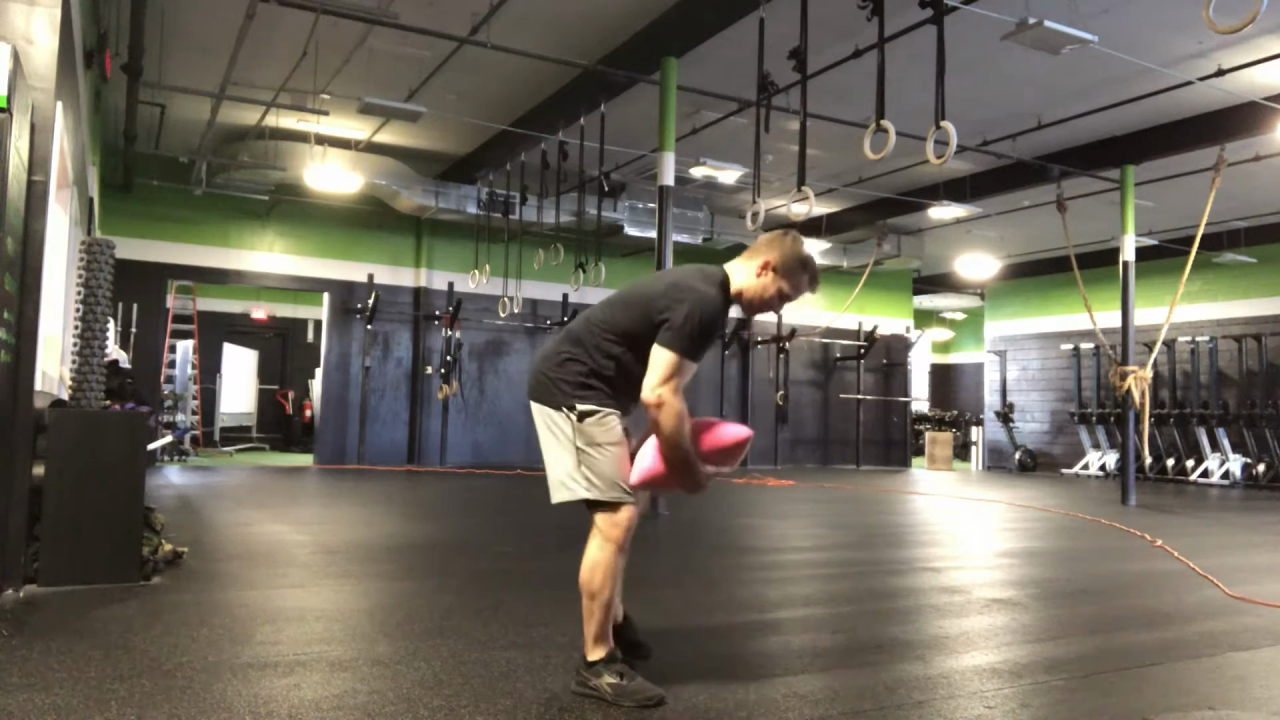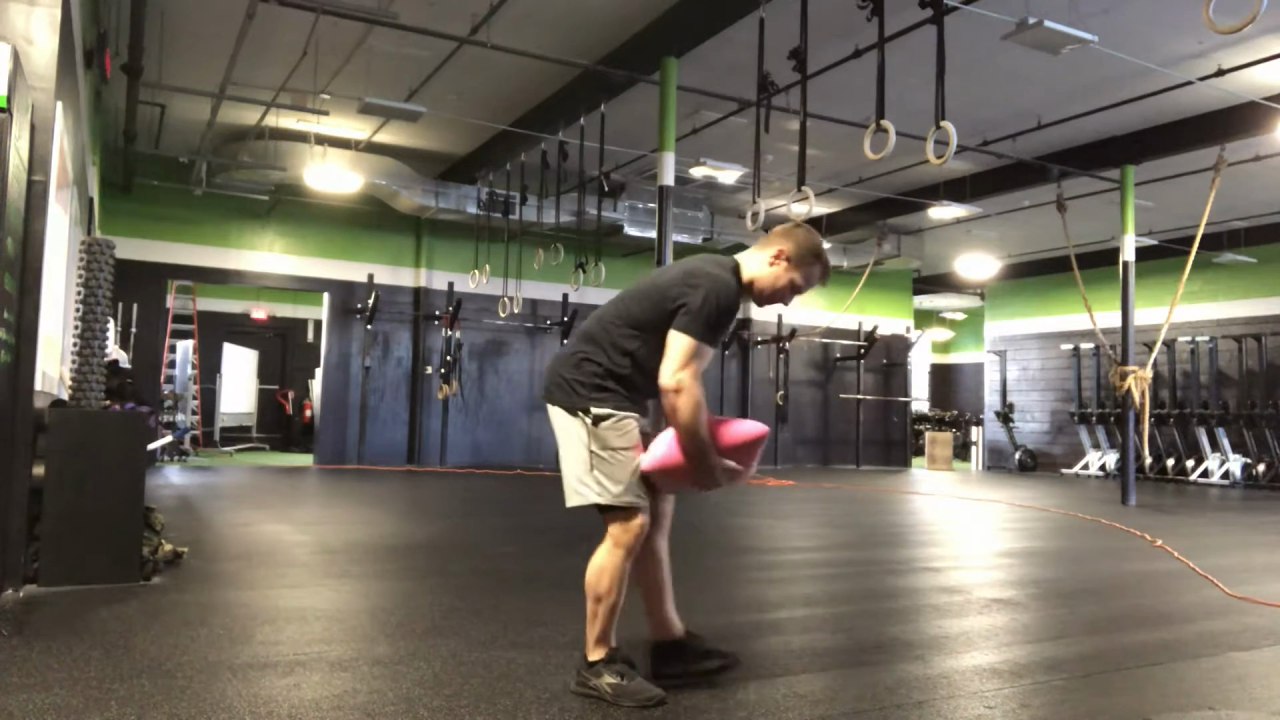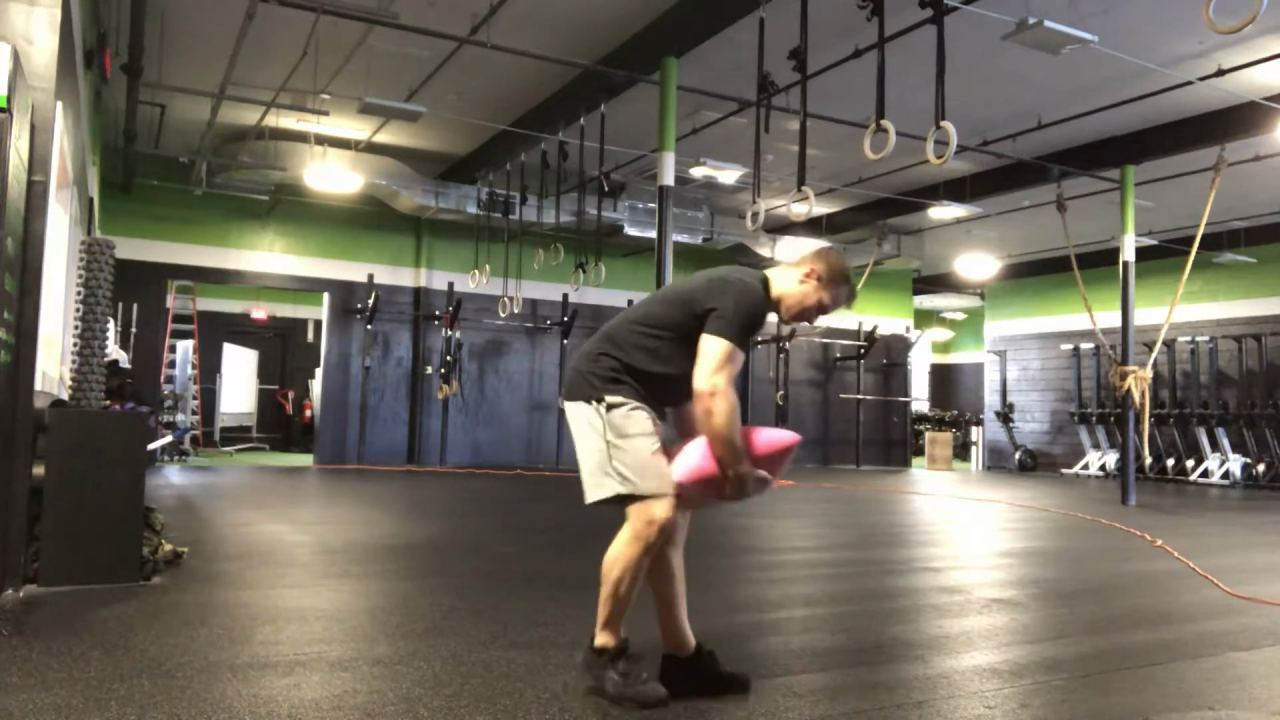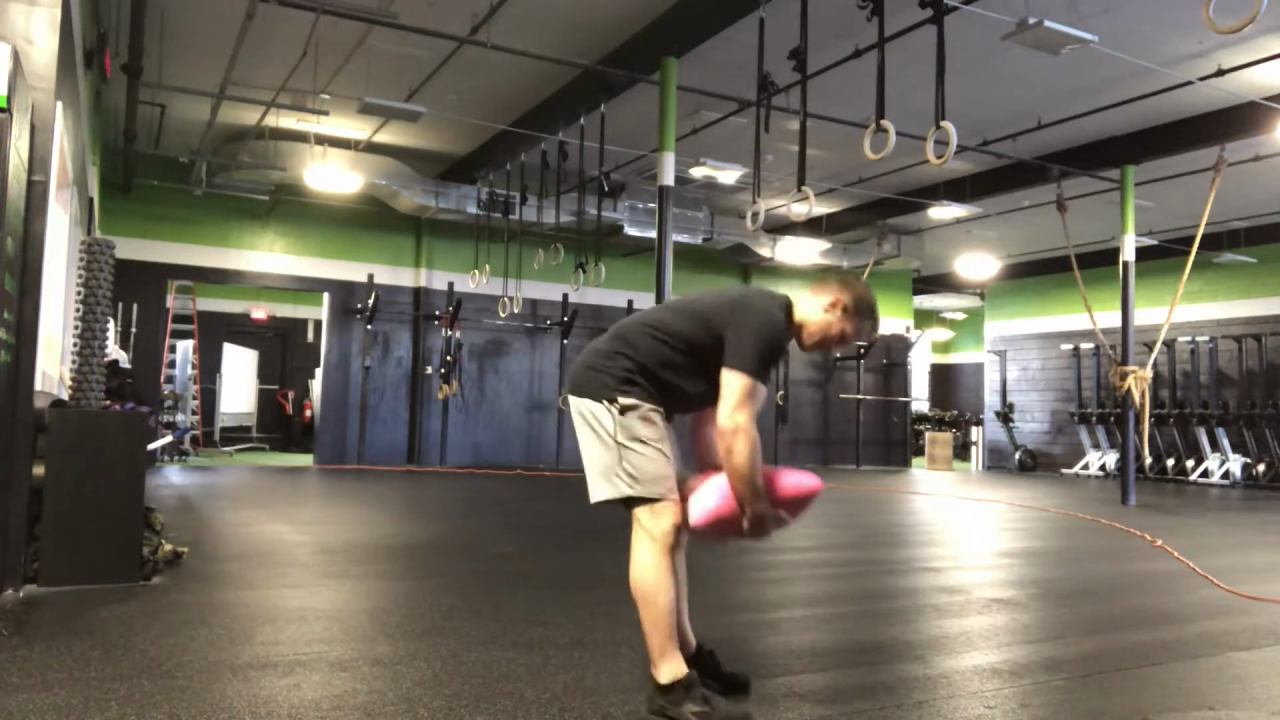
dt=0.2s
person 1, frame 1
left shoulder: (706, 295)
right shoulder: (701, 302)
left elbow: (665, 386)
right elbow: (658, 396)
left wrist: (680, 455)
right wrist: (690, 470)
left hip: (584, 388)
right hip: (572, 390)
left knee: (628, 502)
right knee: (616, 516)
left ankle: (611, 622)
right ankle: (597, 664)
person 1, frame 2
left shoulder: (714, 280)
right shoulder: (717, 287)
left elbow: (675, 376)
right elbow: (677, 383)
left wrist: (690, 451)
right wrist: (707, 464)
left hip: (607, 392)
right hip: (590, 392)
left knee: (656, 510)
right knee: (629, 525)
left ankle: (671, 644)
right ankle: (598, 664)
person 1, frame 3
left shoulder: (738, 292)
right shoulder: (745, 295)
left elbow: (690, 386)
right elbow: (711, 388)
right wrist: (738, 471)
left hip: (629, 393)
right hip: (606, 387)
left knee: (672, 518)
right knee: (654, 514)
left ankle: (683, 658)
right ankle: (604, 650)
person 1, frame 4
left shoulder: (758, 317)
right shoulder: (766, 323)
left elbow: (710, 414)
right elbow: (735, 423)
right wrist: (755, 507)
left hip: (623, 390)
right hip: (613, 387)
left knee: (674, 520)
right knee: (660, 522)
left ankle: (685, 657)
right ankle: (671, 683)
